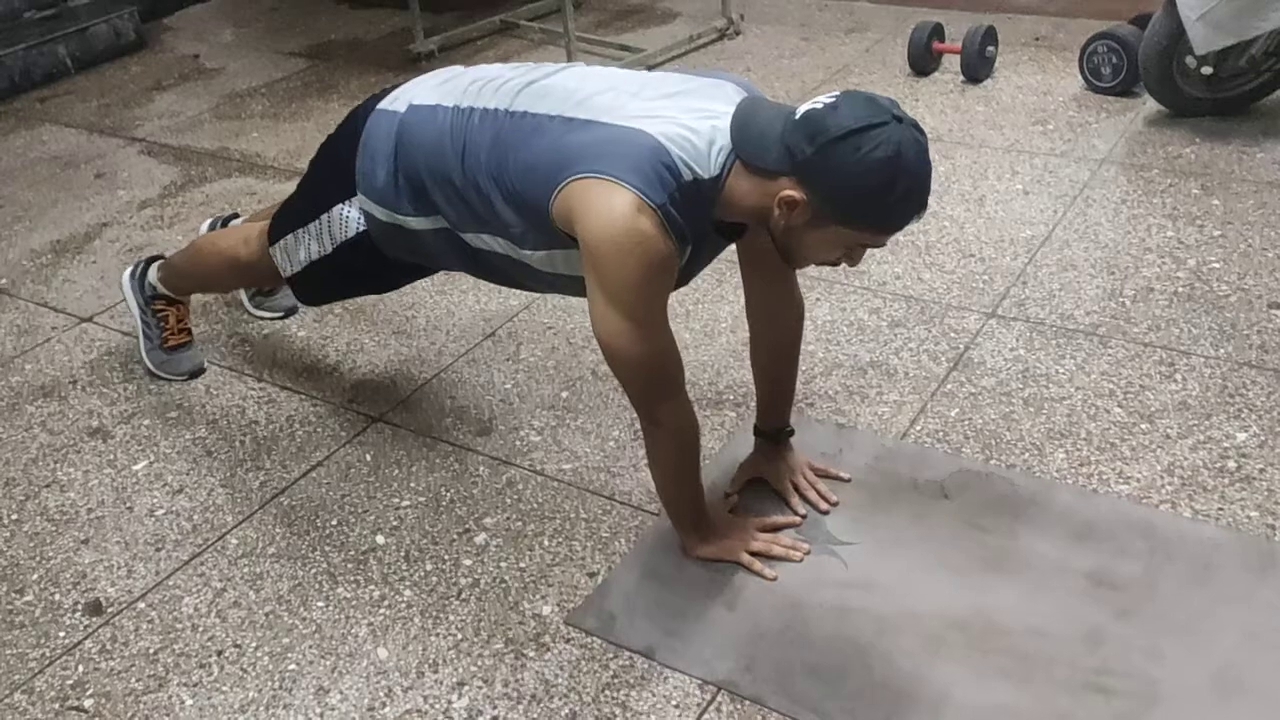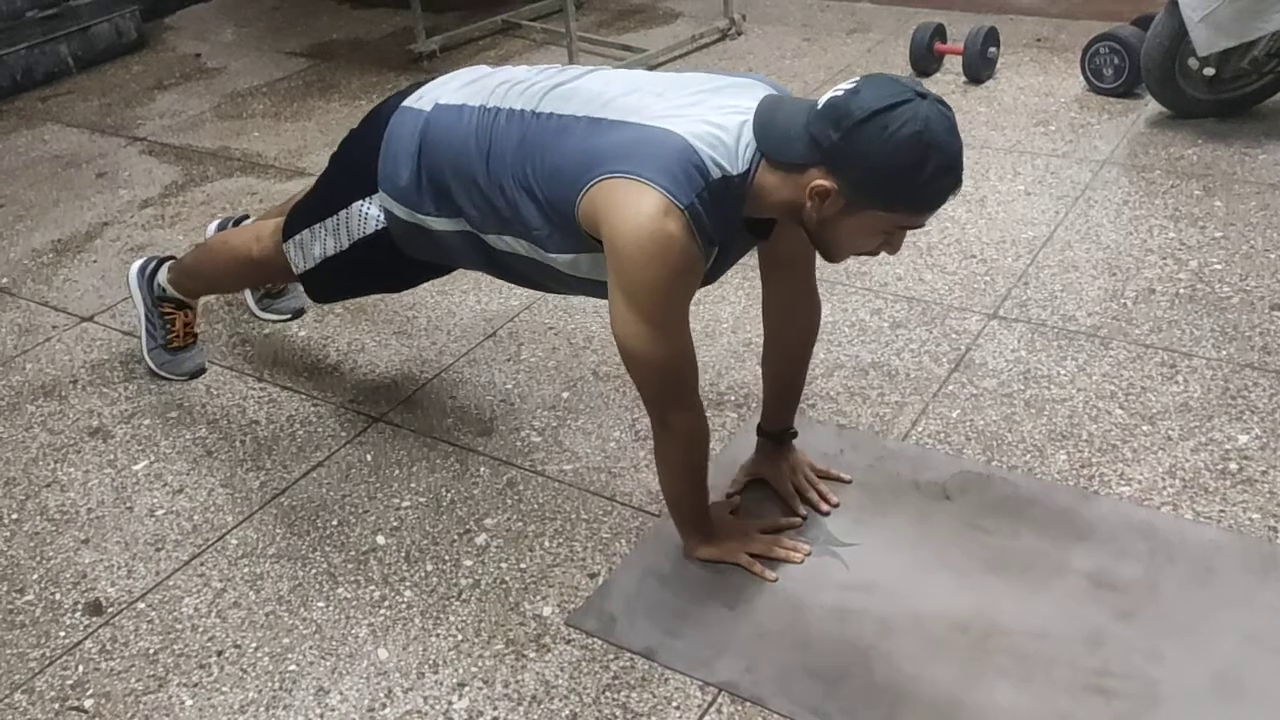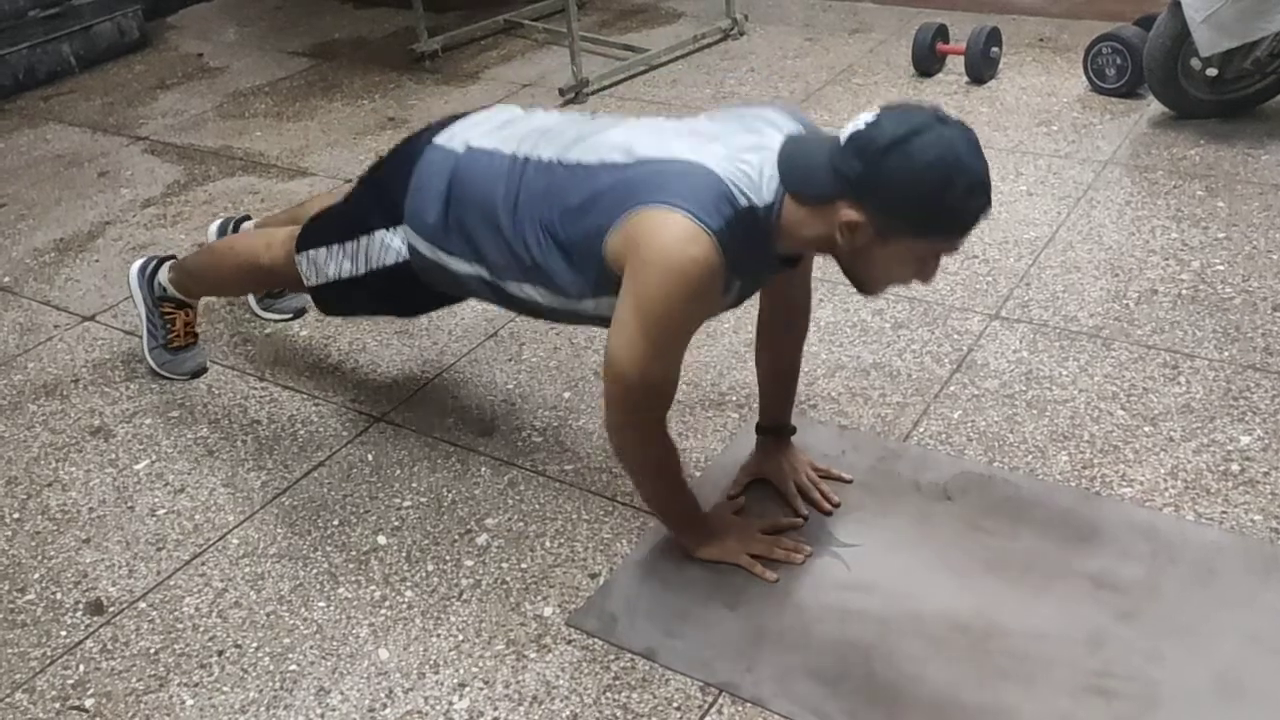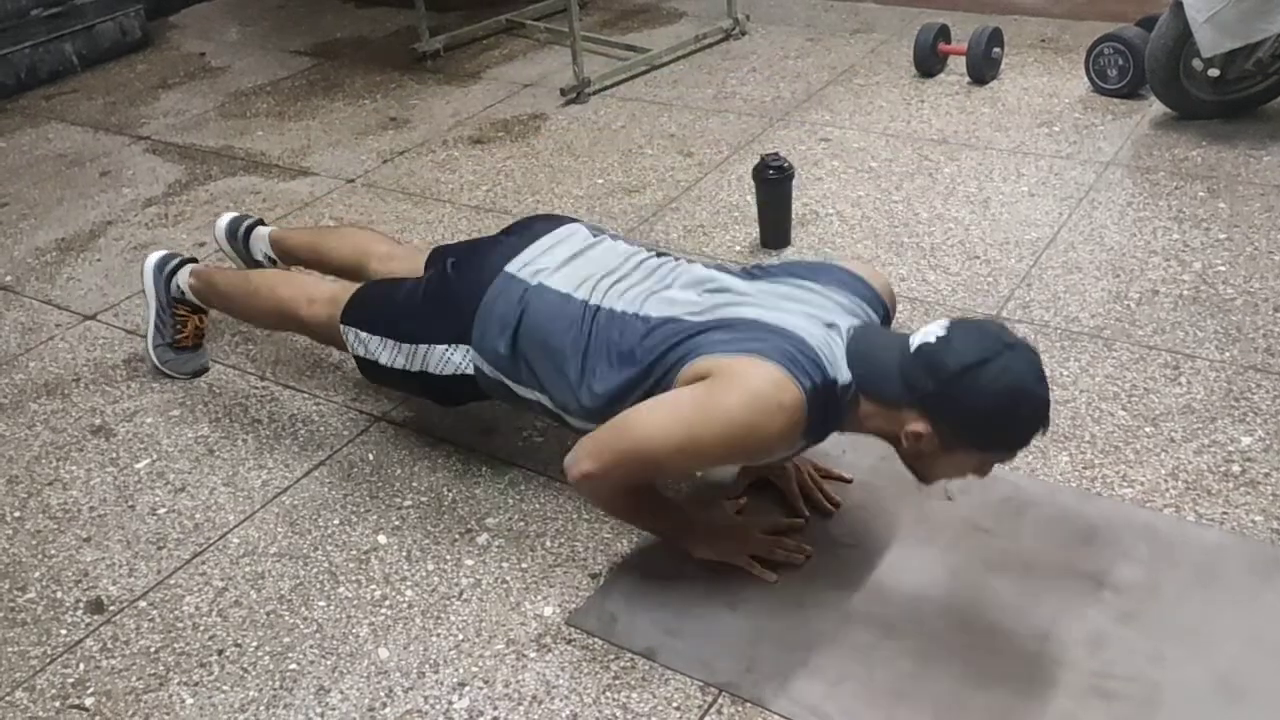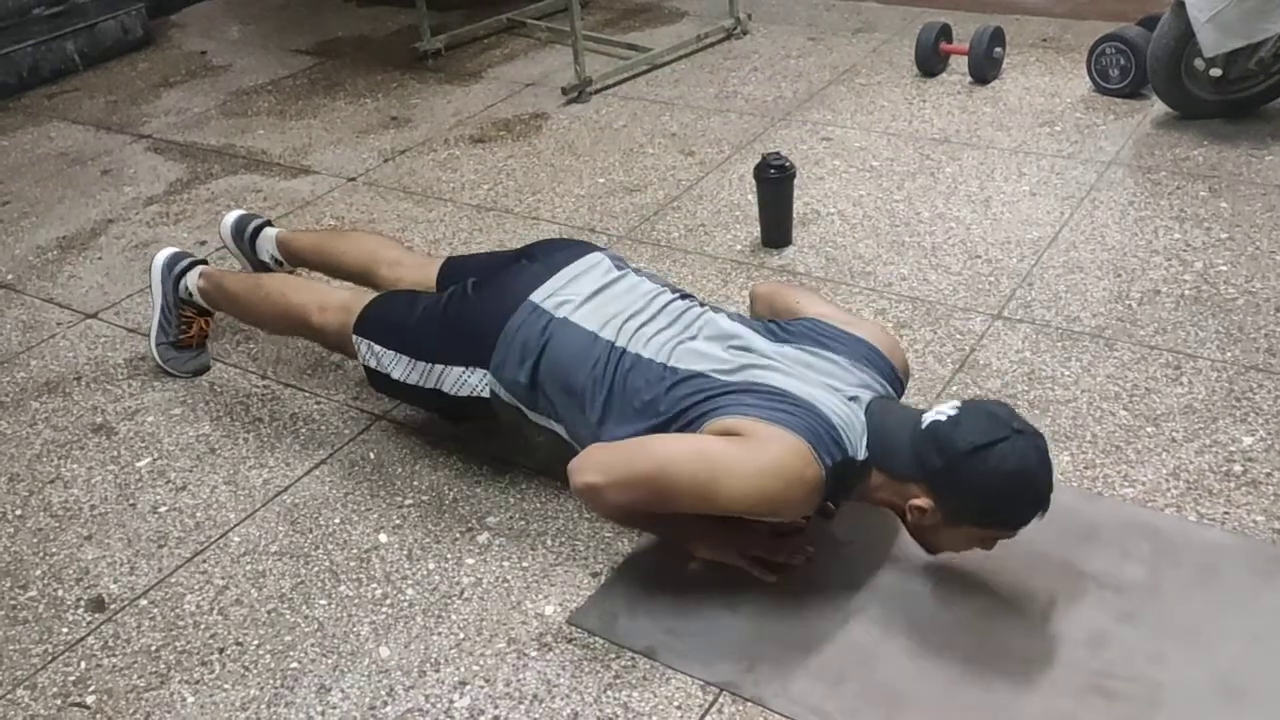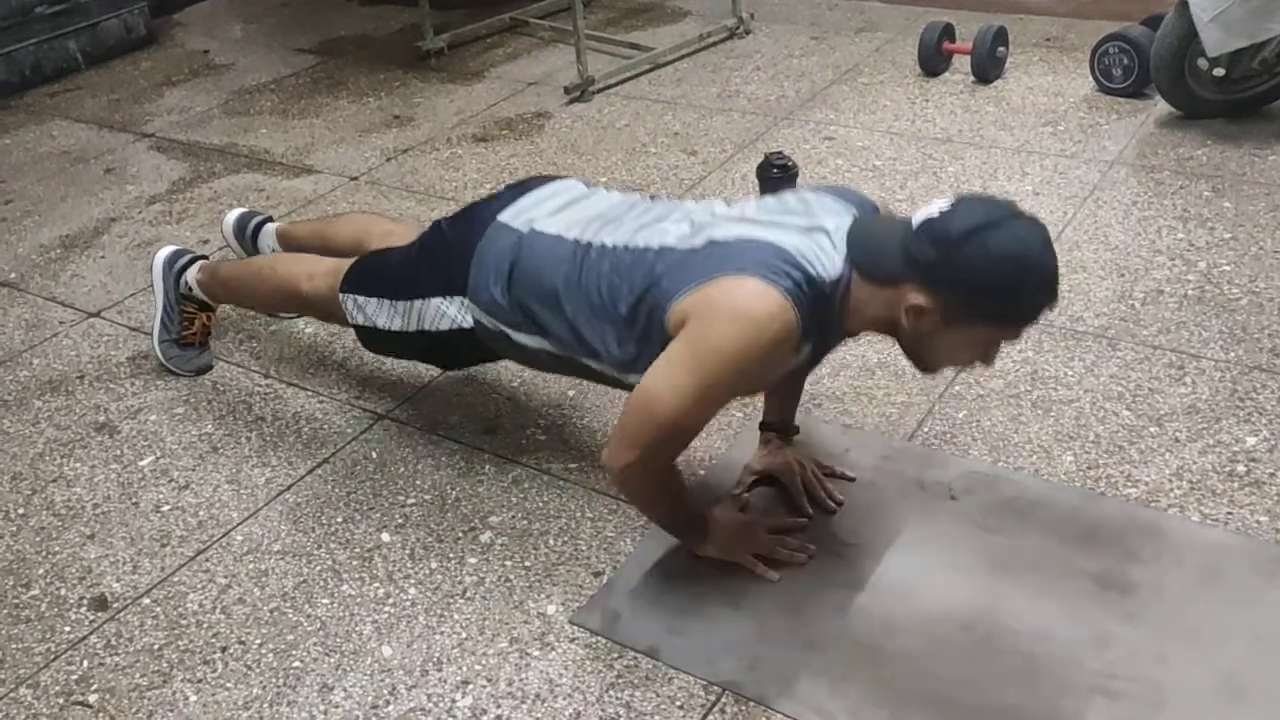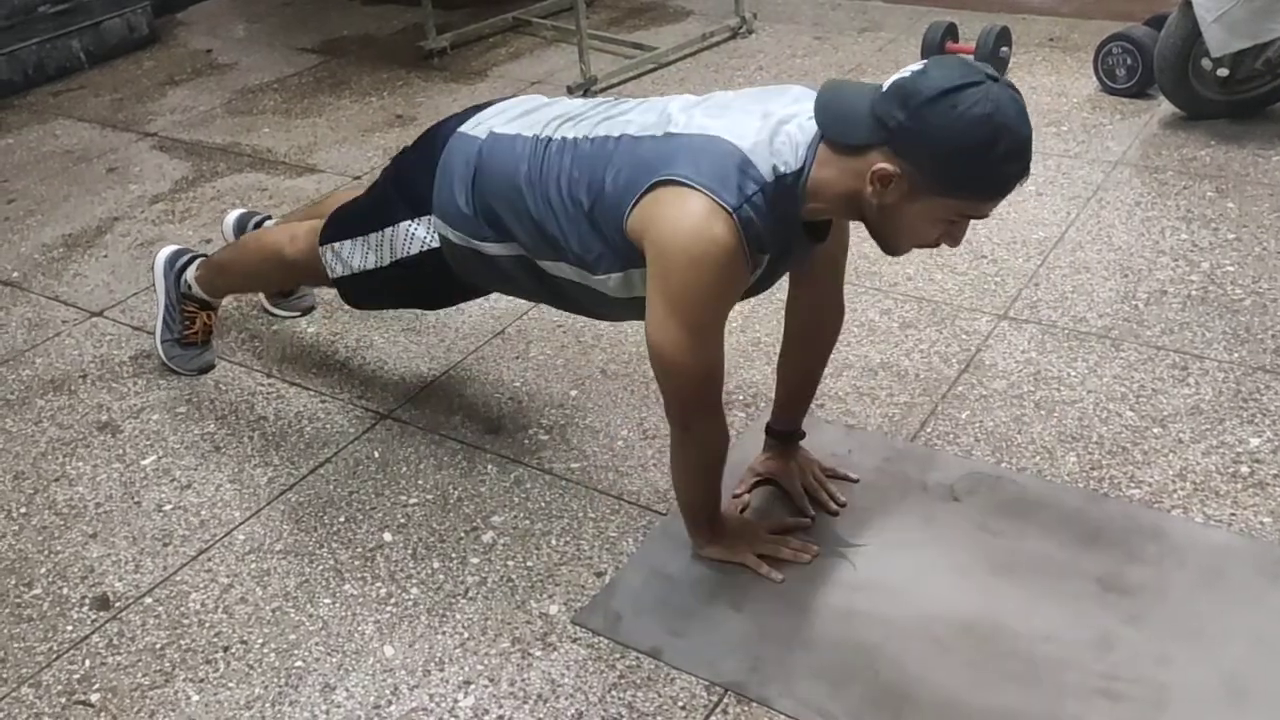
dt=0.4s
person 1, frame 1
left shoulder: (768, 137)
right shoulder: (631, 219)
left elbow: (775, 298)
right elbow: (661, 406)
left wrist: (774, 441)
right wrist: (698, 530)
left hip: (461, 122)
right hip: (397, 164)
left knee: (302, 233)
right knee: (274, 257)
left ankle: (235, 224)
right ankle: (158, 283)
person 1, frame 2
left shoulder: (792, 134)
right shoulder: (658, 219)
left elbow: (792, 301)
right elbow: (673, 408)
left wrist: (778, 443)
right wrist: (702, 532)
left hip: (483, 119)
right hip: (418, 162)
left knee: (310, 234)
right knee: (284, 253)
left ankle: (242, 225)
right ankle: (164, 283)
person 1, frame 3
left shoulder: (812, 161)
right shoulder: (685, 247)
left elbow: (785, 297)
right elbow: (632, 424)
left wrist: (775, 441)
right wrist: (696, 532)
left hip: (504, 153)
right hip: (439, 204)
left knee: (336, 233)
right knee: (294, 261)
left ankle: (243, 227)
right ankle: (168, 284)
person 1, frame 4
left shoulder: (868, 298)
right shoulder: (771, 400)
right elbow: (592, 469)
right wrist: (700, 534)
left hip: (569, 256)
right hip: (503, 326)
left knee: (397, 266)
right knee: (334, 313)
left ankle: (260, 237)
right ankle: (186, 283)
person 1, frame 5
left shoulder: (878, 358)
right shoulder: (787, 474)
left elbow: (769, 293)
right elbow: (595, 475)
right wrist: (707, 537)
left hip: (583, 279)
right hip: (519, 346)
left knee: (412, 276)
right knee: (346, 320)
left ankle: (266, 239)
right ankle: (195, 282)
person 1, frame 6
left shoulder: (869, 229)
right shoulder: (762, 316)
right elbow: (628, 457)
left wrist: (779, 438)
right wrist: (706, 533)
left hip: (564, 215)
right hip: (499, 275)
left knee: (400, 243)
right knee: (335, 289)
left ankle: (268, 232)
right ankle: (194, 279)
person 1, frame 7
left shoulder: (837, 136)
right shoulder: (706, 226)
left elbow: (817, 304)
right elbow: (693, 413)
left wrist: (785, 445)
right wrist: (710, 531)
left hip: (531, 143)
right hip: (464, 192)
left knee: (352, 226)
right knee: (320, 252)
left ankle: (260, 223)
right ankle: (193, 280)
